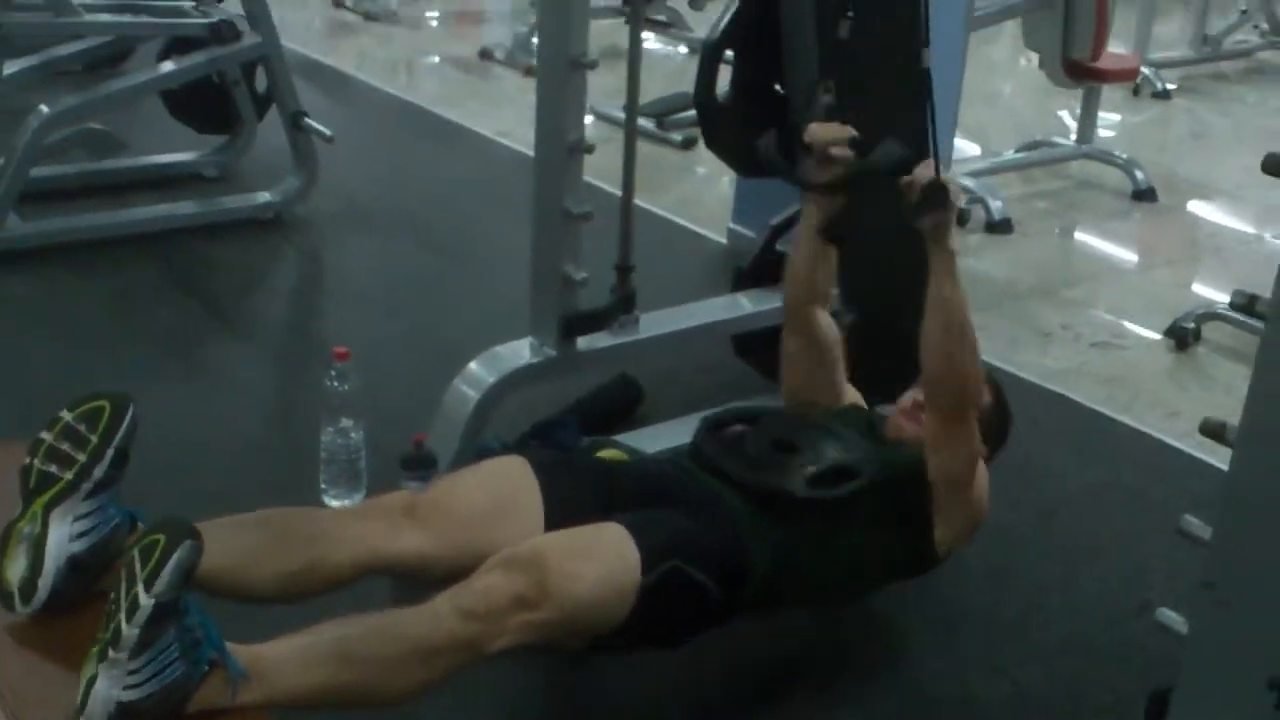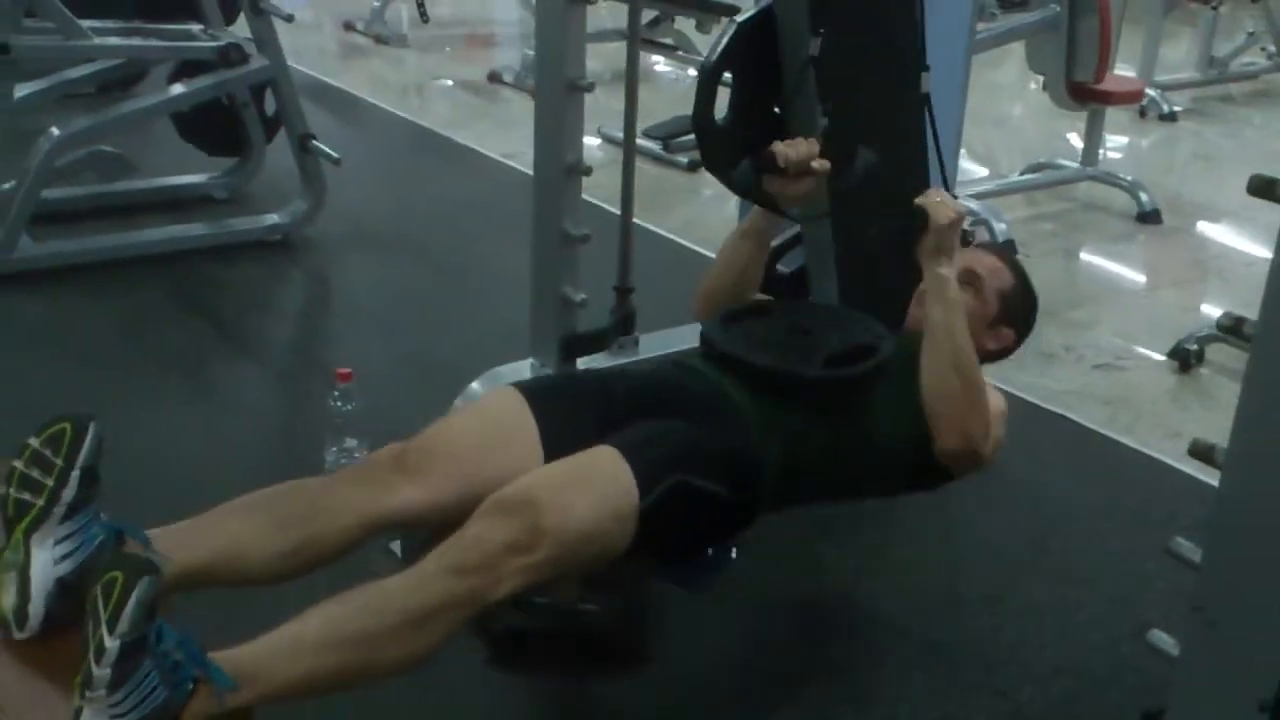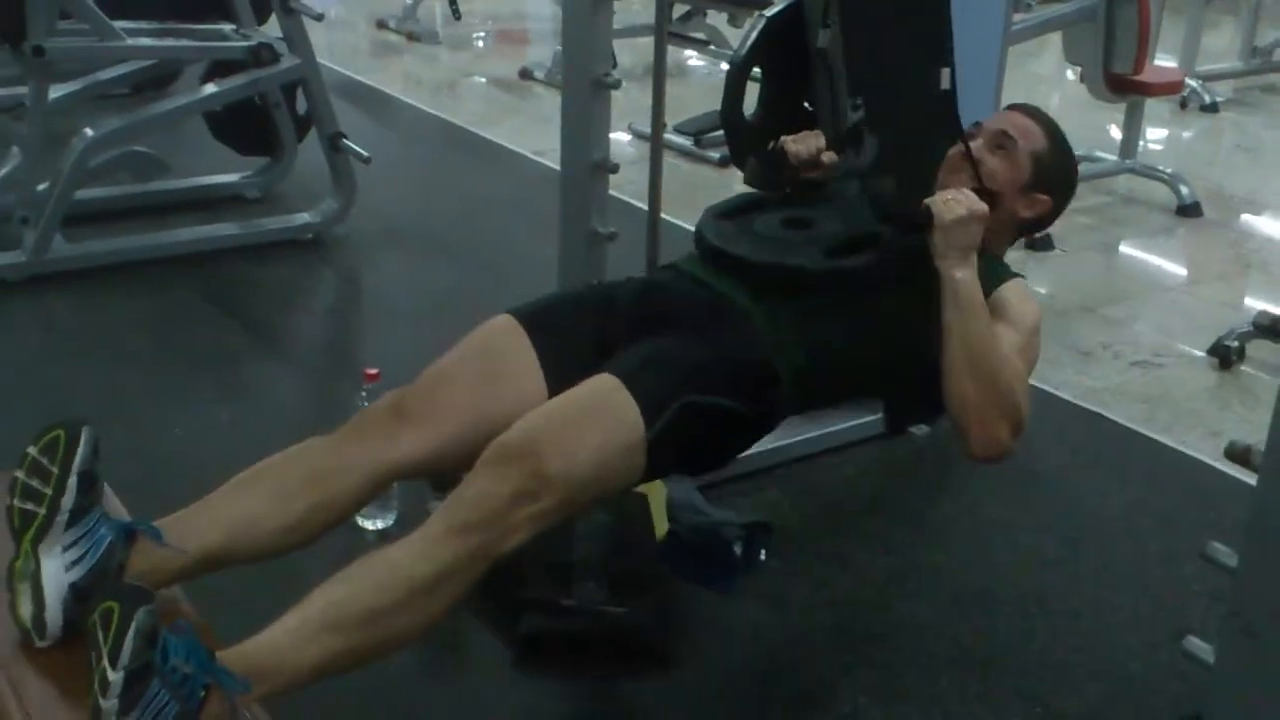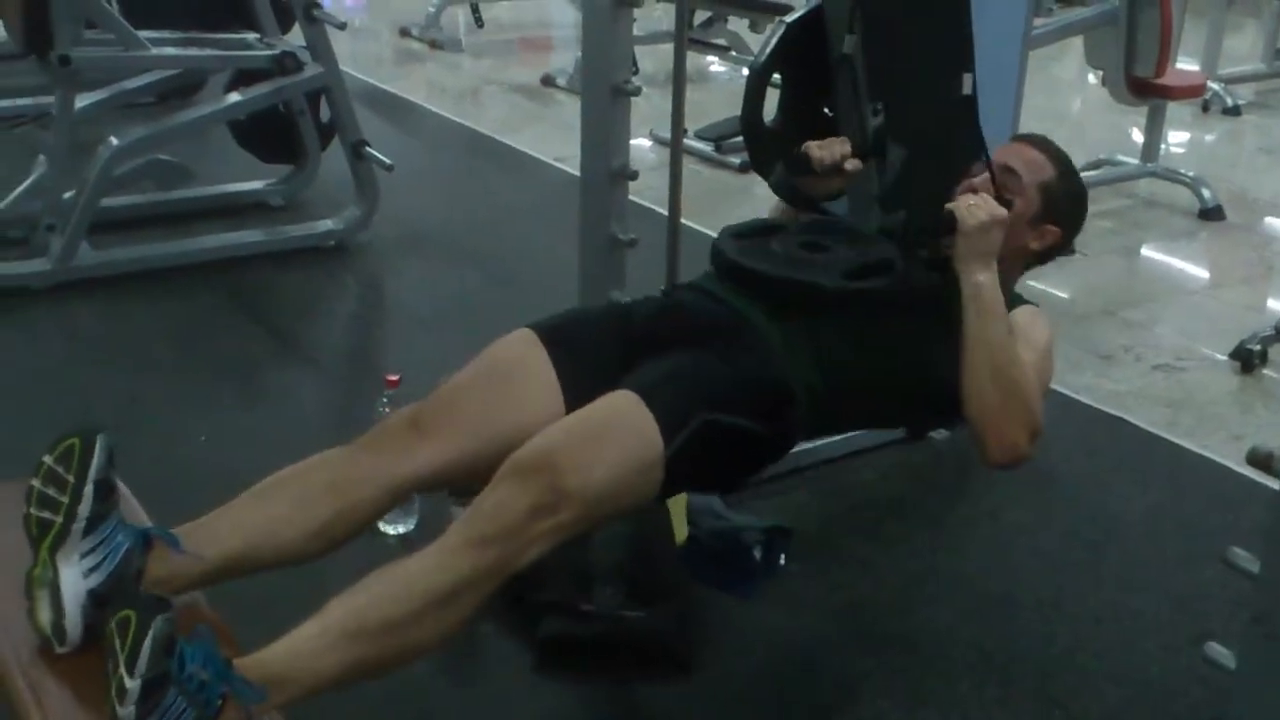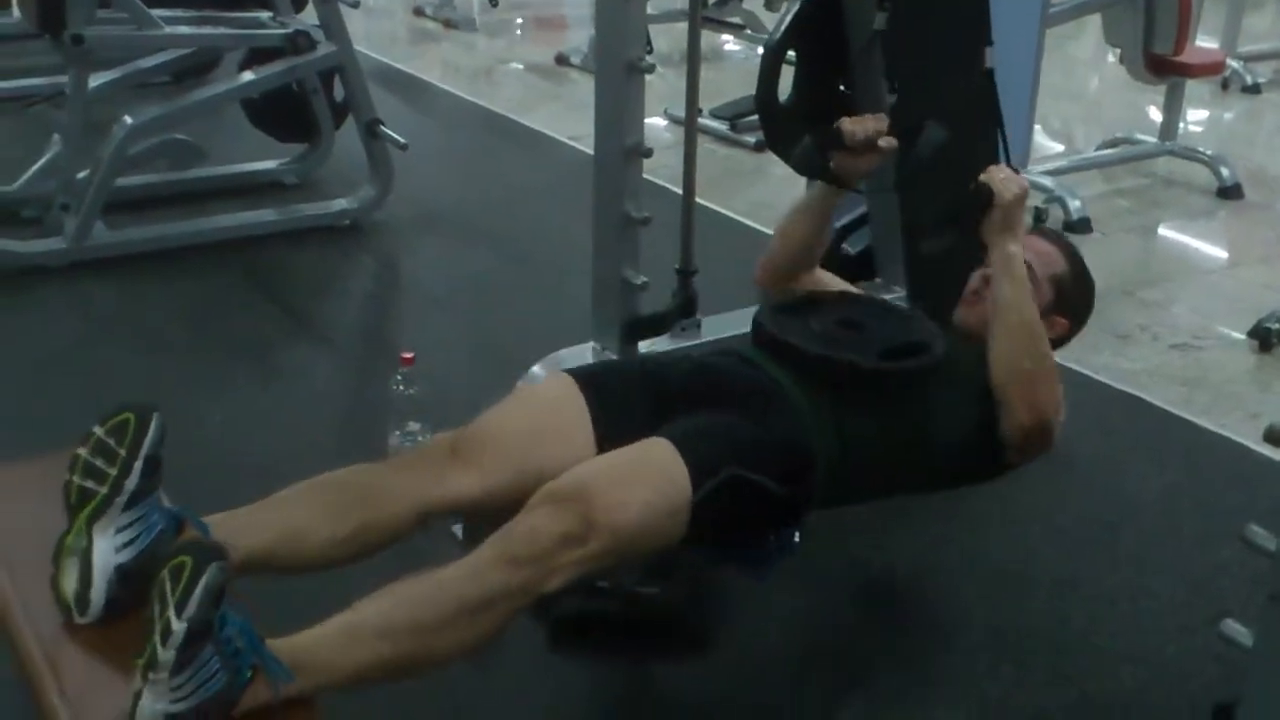
dt=0.3s
person 1, frame 1
left shoulder: (946, 502)
right shoulder: (845, 421)
left elbow: (956, 397)
right elbow: (806, 318)
left wrist: (938, 244)
right wrist: (825, 196)
left hip: (724, 544)
right hip: (651, 479)
left knee: (510, 595)
right knee: (404, 521)
right ankle: (102, 547)
person 1, frame 2
left shoulder: (979, 410)
left elbow: (956, 438)
right elbow: (713, 305)
left wrist: (938, 272)
right wrist: (771, 205)
left hip: (726, 444)
right hip: (652, 385)
left knee: (500, 543)
right knee: (395, 478)
right ankle: (106, 556)
person 1, frame 3
left shoulder: (1005, 304)
left elbow: (990, 433)
left wrist: (958, 267)
right wrist: (783, 178)
left hip: (731, 358)
right hip: (662, 295)
left knee: (502, 496)
right knee: (394, 425)
right ankle: (115, 557)
person 1, frame 4
left shoulder: (1017, 326)
left elbow: (1006, 443)
left wrist: (975, 270)
right wrist: (807, 190)
left hip: (751, 377)
right hip: (680, 312)
left knee: (521, 507)
right knee: (414, 437)
right ankle: (135, 565)
person 1, frame 5
left shoulder: (1010, 387)
left elbow: (1029, 416)
right elbow: (776, 275)
left wrist: (1003, 245)
right wrist: (839, 178)
left hip: (775, 441)
right hip: (709, 373)
left knee: (554, 534)
right knee: (453, 462)
right ankle: (160, 545)
